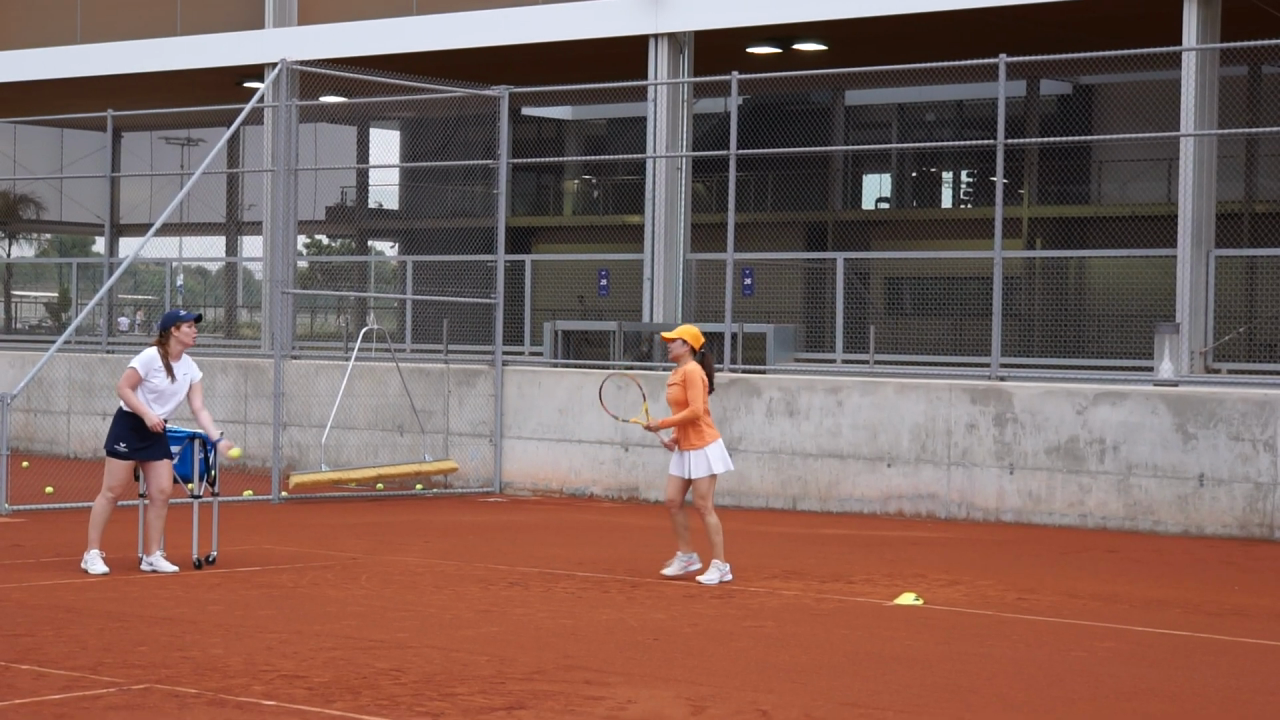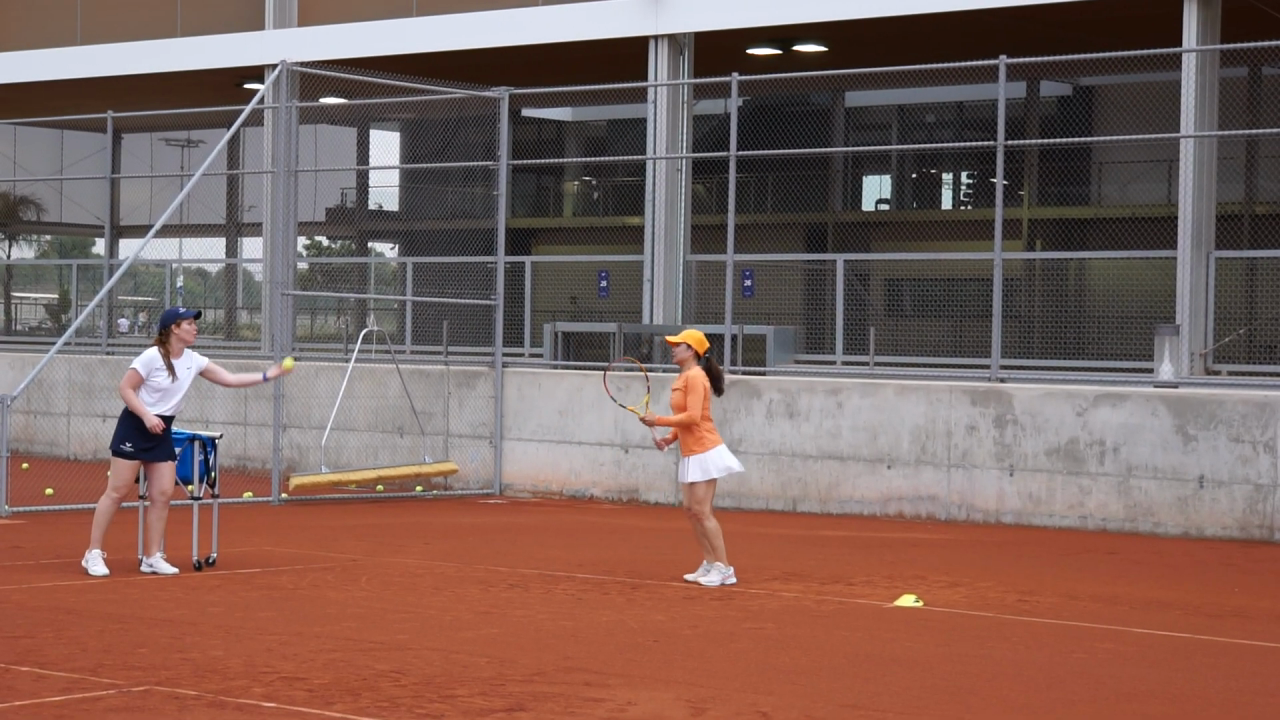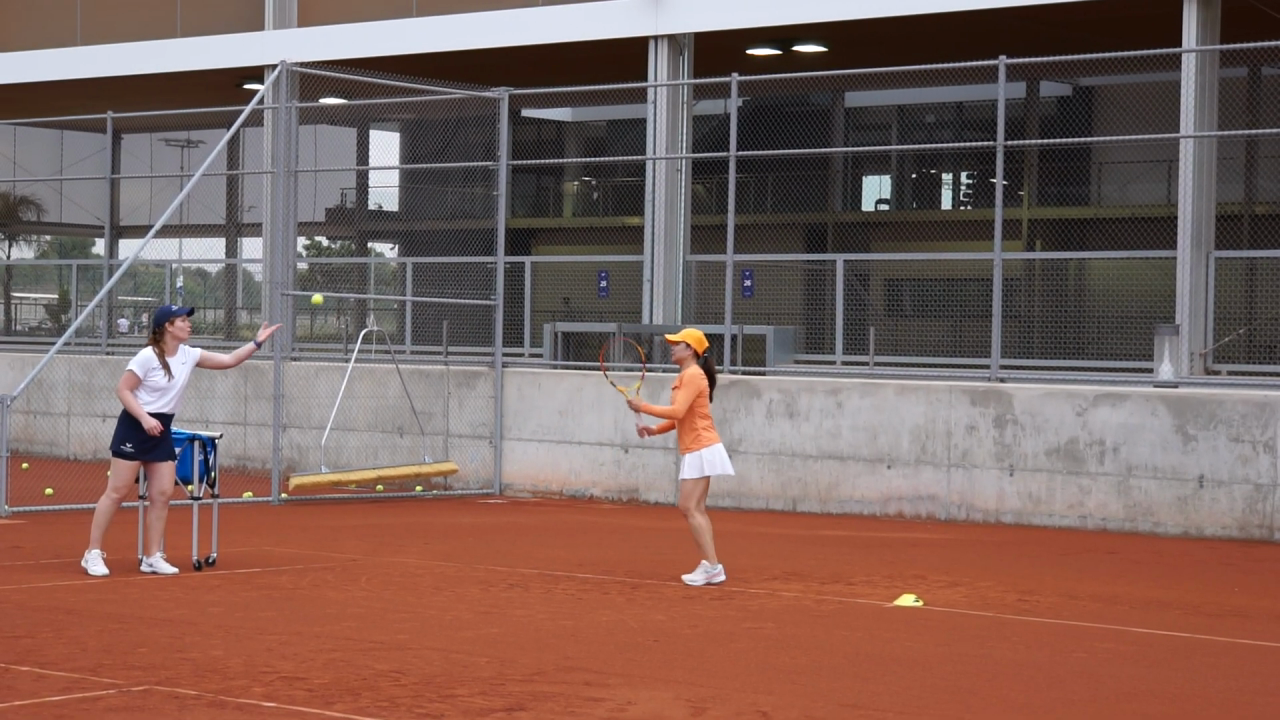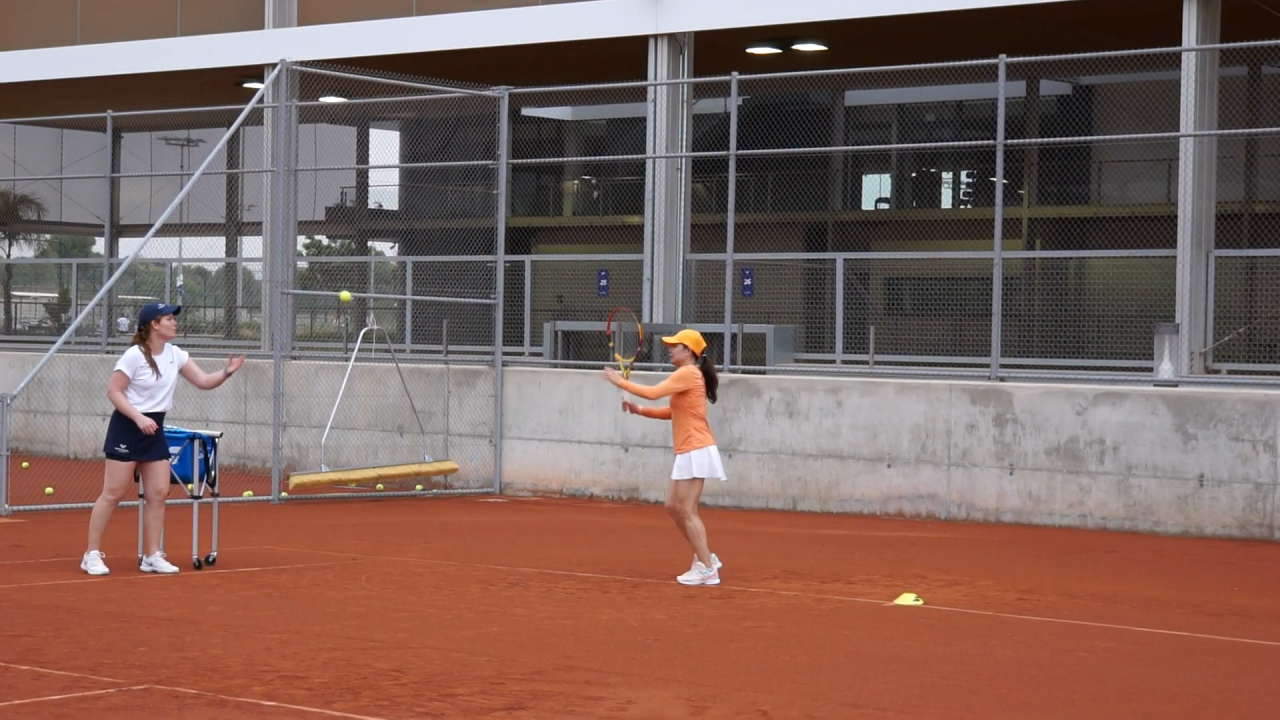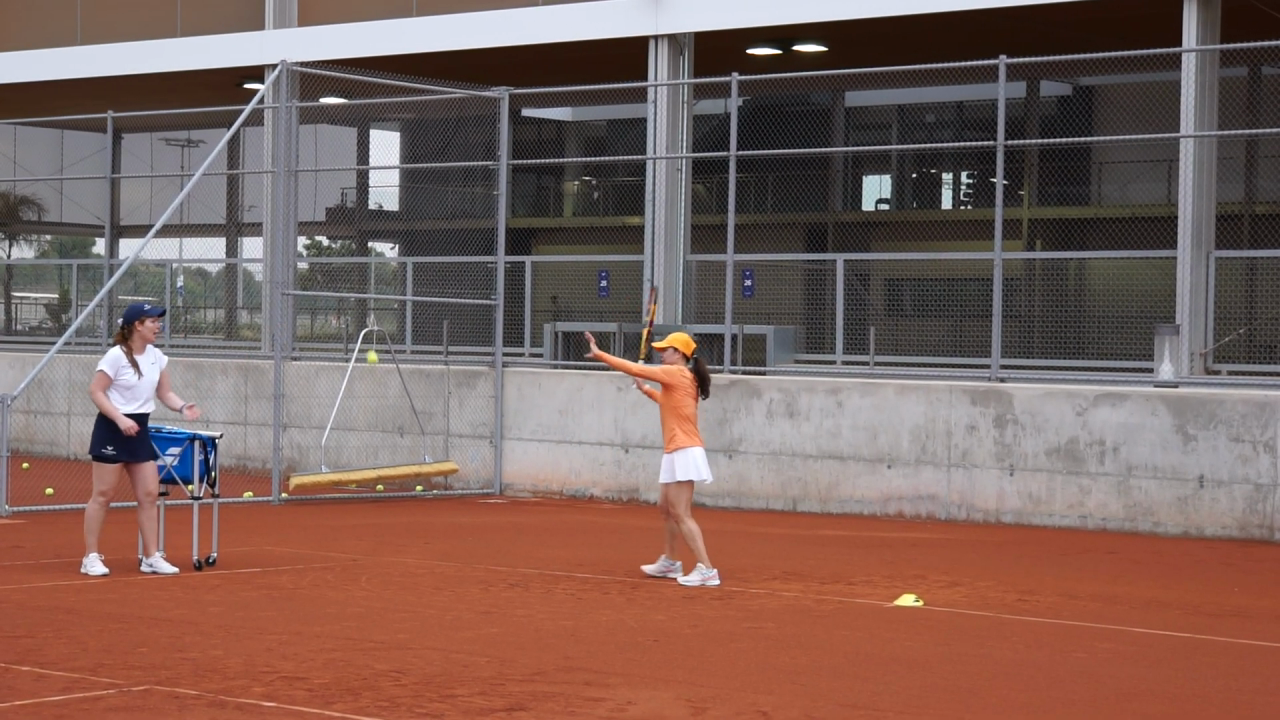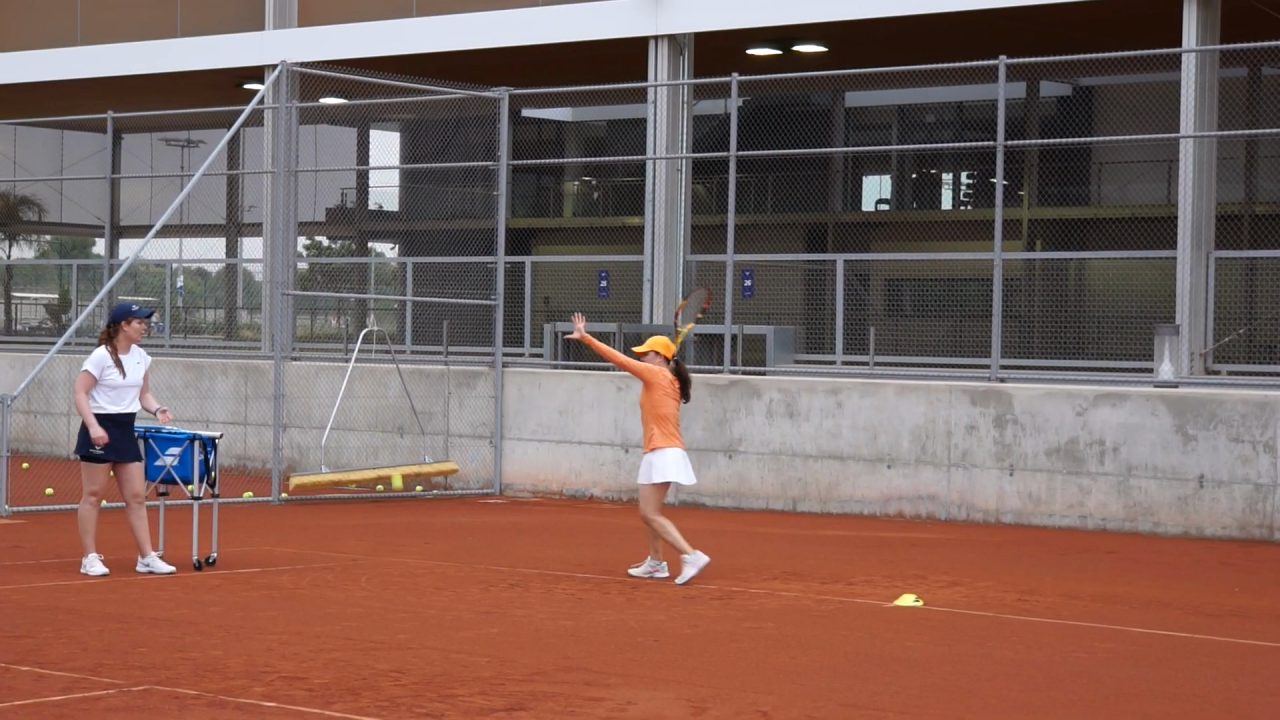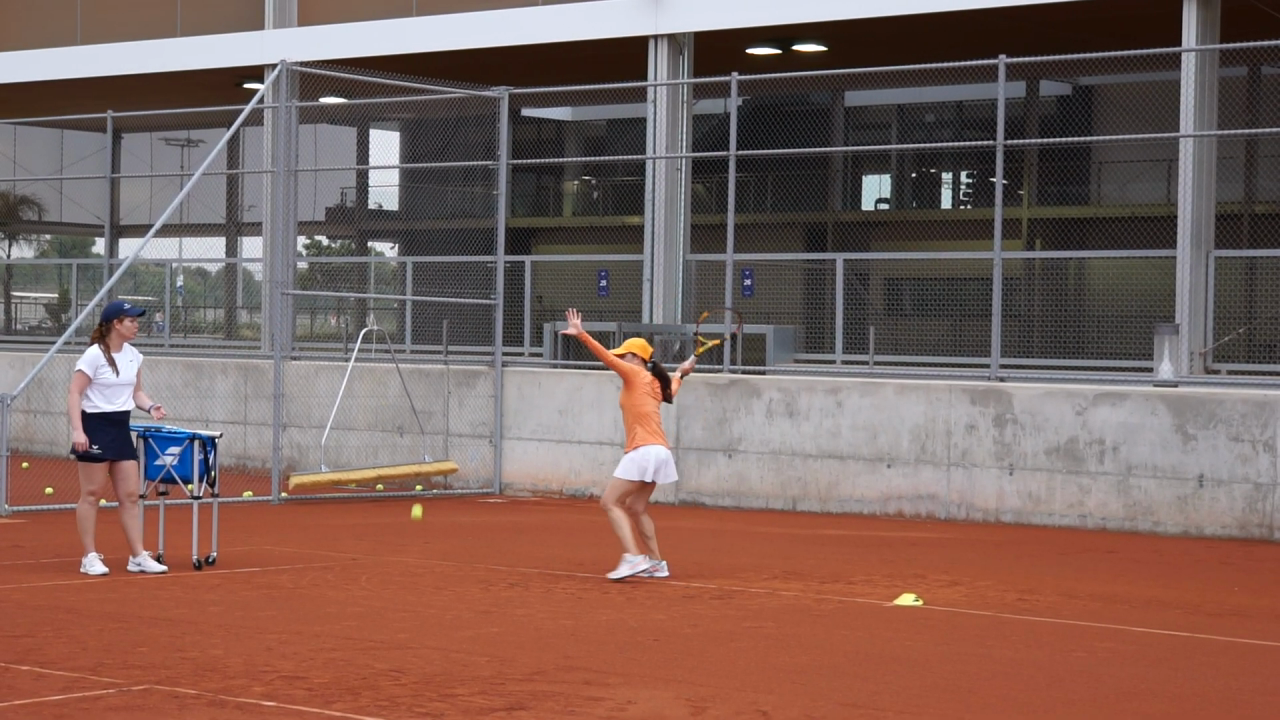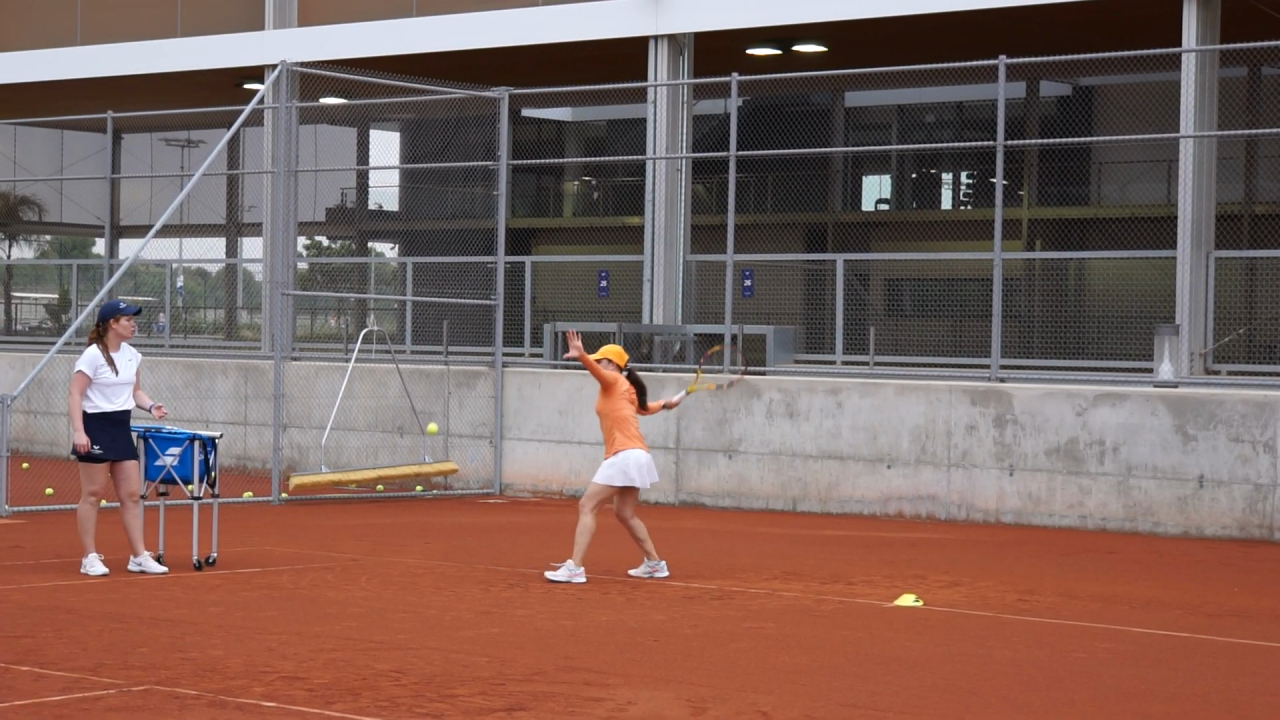
dt=0.2s
person 1, frame 1
left shoulder: (190, 367)
right shoulder: (150, 356)
left elbow: (200, 409)
right elbow: (124, 389)
left wrist: (218, 439)
right wrist: (148, 414)
left hip: (156, 434)
right hip: (129, 428)
left knee: (162, 493)
right knee: (112, 492)
left ankle: (152, 556)
right ankle: (93, 553)
person 1, frame 2
left shoulder: (194, 360)
right shoulder: (152, 356)
left elbow: (230, 379)
right elbow: (125, 388)
left wrist: (265, 376)
right wrist: (147, 416)
left hip: (162, 432)
right hip: (135, 427)
left knee: (162, 495)
right knee: (116, 491)
left ankle: (152, 557)
right ankle: (93, 554)
person 1, frame 3
left shoulder: (189, 354)
right shoulder: (147, 356)
left elbow: (228, 360)
right elbow: (123, 390)
left wrist: (256, 343)
right wrist: (144, 418)
left hip: (162, 431)
right hip: (135, 427)
left knee: (162, 495)
right knee: (116, 492)
left ankle: (152, 557)
right ankle: (93, 554)
person 1, frame 4
left shoulder: (176, 355)
right shoulder: (134, 356)
left elbow: (204, 382)
right elbow: (113, 391)
left wrist: (227, 372)
right wrist: (138, 417)
left hip: (155, 431)
right hip: (127, 428)
left knee: (159, 494)
right knee: (114, 493)
left ankle: (152, 556)
right ankle: (91, 555)
person 1, frame 5
left shoulder: (157, 357)
right shoulder: (116, 356)
left elbow: (165, 393)
right elbow: (96, 392)
left wrist: (184, 407)
right wrist: (121, 419)
left hip: (140, 431)
right hip: (113, 430)
left knee: (149, 495)
right knee: (103, 495)
left ankle: (152, 558)
right ankle: (90, 557)
person 1, frame 6
left shoulder: (141, 357)
right shoulder: (101, 356)
right elbow: (80, 392)
left wrist: (157, 410)
right wrist: (92, 426)
left hip: (126, 431)
right hip: (100, 430)
left knee: (137, 496)
right knee: (93, 495)
left ankle: (147, 557)
right ankle: (90, 557)
person 1, frame 7
left shoulder: (133, 355)
right shoulder: (94, 355)
right elbow: (74, 393)
left wrist: (150, 407)
right wrist: (77, 429)
left hip: (121, 429)
right hip: (95, 428)
left knee: (130, 495)
right knee: (92, 495)
left ankle: (138, 557)
right ankle: (89, 557)
person 1, frame 8
left shoulder: (132, 354)
right shoulder: (92, 355)
right elbow: (75, 394)
left wrist: (151, 406)
right wrist: (79, 431)
left hip: (121, 429)
right hip: (96, 428)
left knee: (132, 495)
right knee: (93, 495)
left ankle: (139, 556)
right ankle: (90, 557)
person 2, frame 1
left shoulder: (693, 371)
right shoulder: (676, 373)
left elbow: (695, 412)
left wrist: (662, 424)
right wrist: (674, 437)
left hip: (702, 448)
right hip: (685, 450)
left knee: (703, 507)
right knee: (672, 501)
left ankle: (720, 565)
right ankle: (685, 556)
person 2, frame 2
left shoulder: (695, 377)
right shoulder: (682, 378)
left elbow: (693, 417)
left wrist: (658, 421)
right wrist: (670, 438)
left hip: (705, 453)
right hip: (691, 454)
left knee: (700, 512)
right knee: (693, 511)
left ankle: (724, 568)
right ankle: (710, 565)
person 2, frame 3
left shoulder: (693, 374)
right shoulder: (685, 376)
left elbow: (677, 412)
left wrist: (643, 406)
right wrist: (654, 429)
left hip: (703, 449)
right hip: (694, 451)
left knee: (691, 509)
right knee: (690, 509)
left ankle: (712, 567)
right ankle: (709, 564)
person 2, frame 4
left shoulder: (688, 373)
right shoulder: (688, 377)
left elbow: (654, 392)
right elbow: (672, 412)
left wrist: (620, 381)
right wrist: (639, 410)
left hip: (696, 451)
right hip: (689, 453)
left knee: (687, 511)
right knee: (673, 507)
left ankle: (708, 569)
right ankle: (707, 558)
person 2, frame 5
left shoulder: (676, 373)
right shoulder: (687, 379)
left elbow: (635, 369)
left wrist: (599, 354)
right wrist: (645, 389)
left hip: (682, 454)
right hip: (682, 453)
left knee: (681, 514)
right knee: (666, 507)
left ankle: (707, 569)
right ankle: (669, 561)
person 2, frame 6
left shoulder: (655, 374)
right shoulder: (672, 381)
left elbow: (619, 359)
left wrist: (586, 338)
right wrist: (676, 367)
left hip: (662, 454)
right hip: (670, 453)
left knee: (650, 514)
right knee: (650, 511)
left ankle: (692, 556)
right ankle: (656, 562)
person 2, frame 7
left shoulder: (633, 375)
right shoulder: (651, 382)
left elbow: (605, 356)
right elbow: (669, 392)
left wrist: (580, 334)
right wrist: (680, 374)
left hip: (643, 452)
right hip: (655, 452)
left knee: (609, 502)
right knee: (634, 508)
left ankle: (633, 557)
right ankle: (655, 562)
person 2, frame 8
left shoulder: (614, 380)
right shoulder: (627, 390)
left elbow: (598, 370)
right elbow: (644, 407)
left wrist: (581, 356)
right wrist: (665, 404)
left hip: (624, 457)
right hip: (633, 457)
left knee: (587, 506)
right knee: (625, 513)
left ankle: (574, 567)
right ankle: (653, 563)
